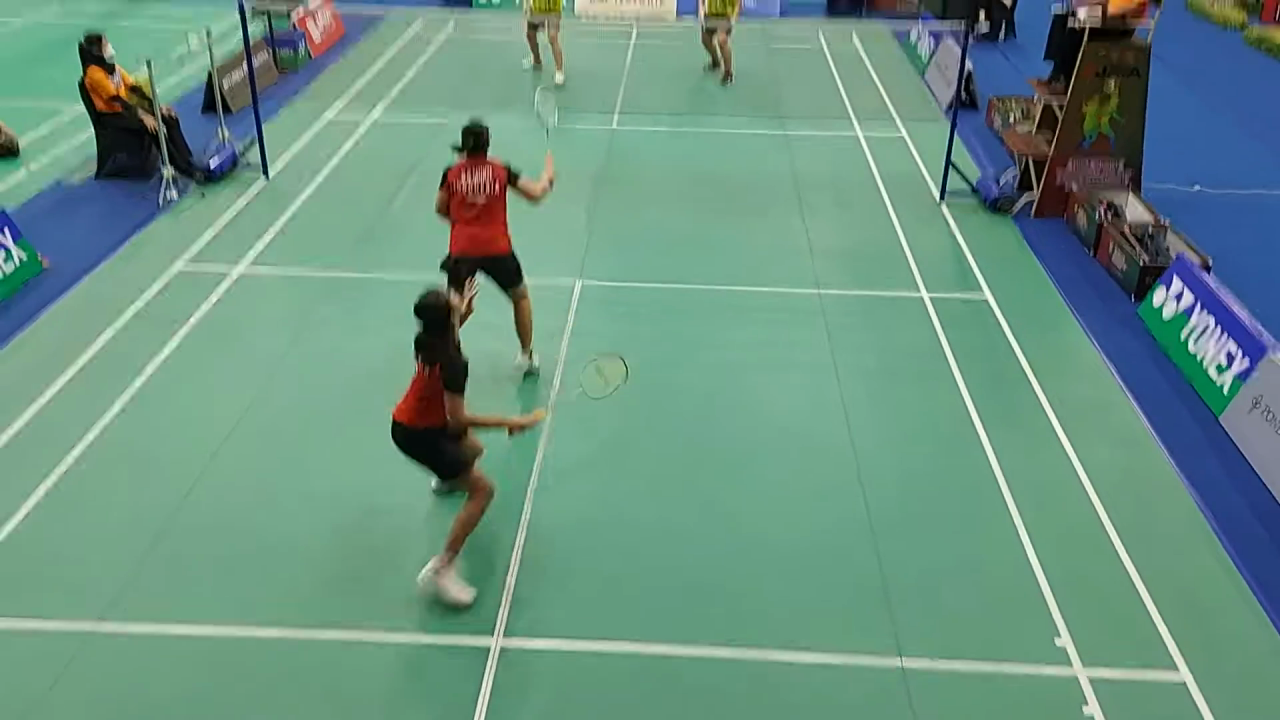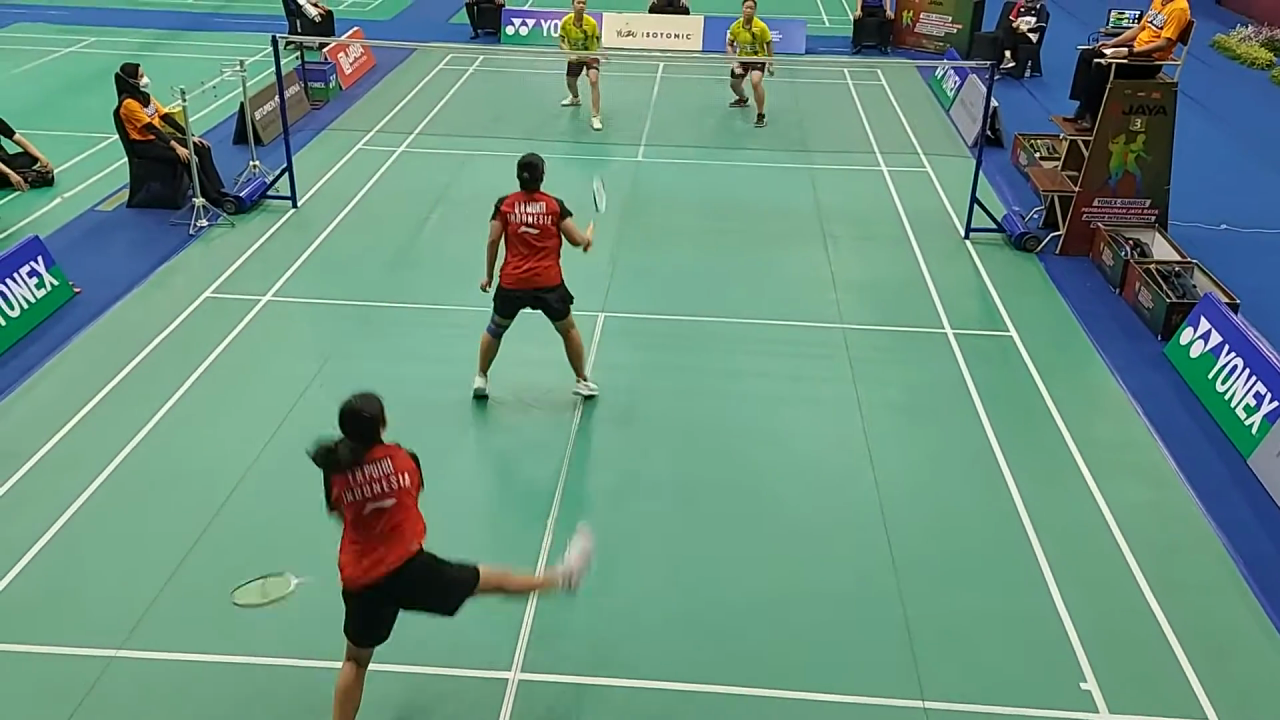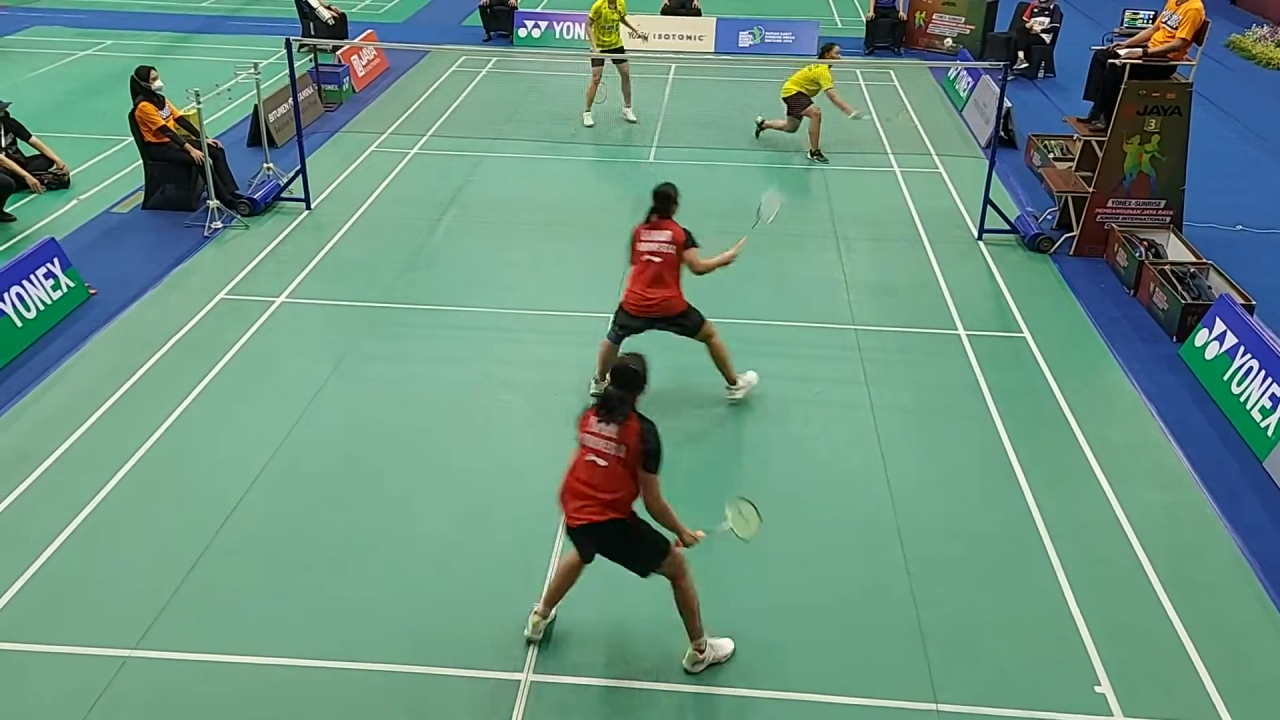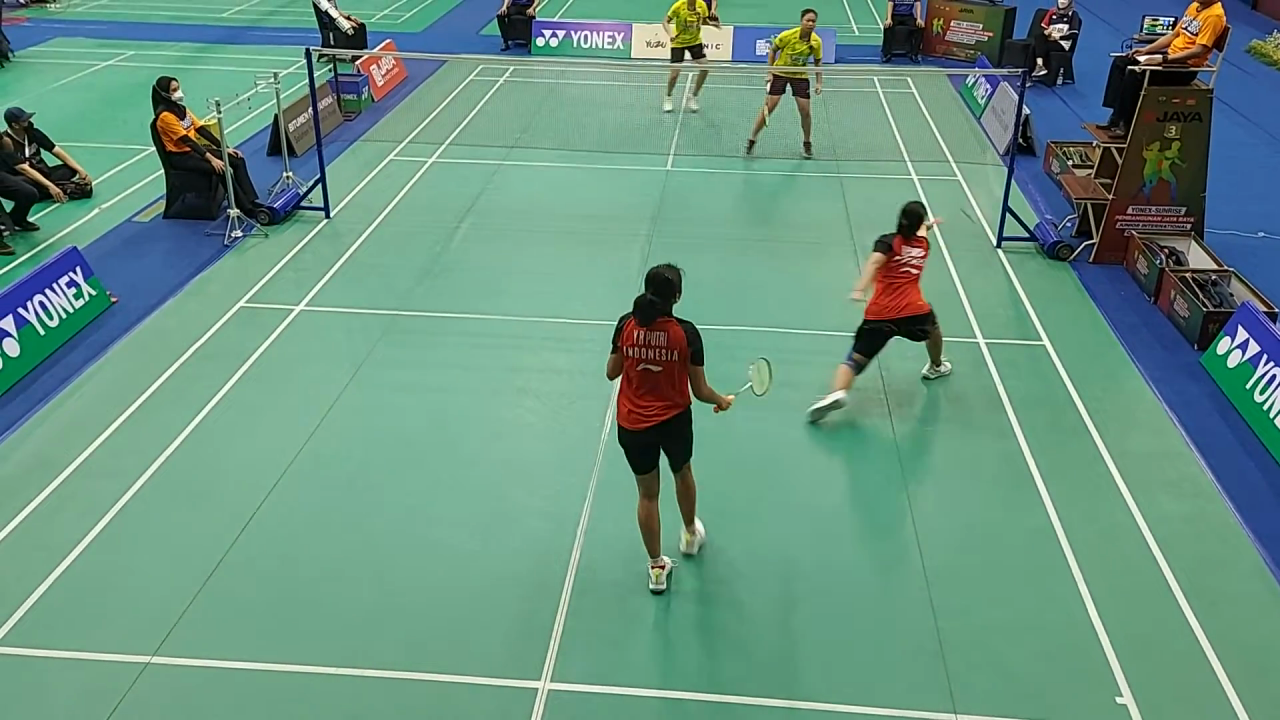
dt=0.7s
person 1, frame 1
left shoulder: (433, 338)
right shoulder: (451, 360)
right elbow: (458, 419)
left wrist: (464, 313)
right wrist: (509, 423)
left hip: (411, 424)
right hip: (419, 435)
left knee: (472, 449)
right knee: (482, 492)
left ankle: (452, 477)
right ankle: (440, 569)
person 1, frame 2
left shoulder: (335, 475)
right shoulder: (404, 459)
left hip: (361, 585)
right hip: (409, 569)
left knee: (356, 660)
right knee: (491, 580)
right ankle: (559, 579)
person 1, frame 3
left shoulder: (590, 415)
right shoulder: (643, 431)
right elbow: (653, 503)
right wrist: (685, 535)
left hip: (575, 520)
right hip: (612, 526)
left knee: (584, 554)
right knee: (678, 567)
left ankle: (539, 618)
right ankle: (700, 650)
person 1, frame 4
left shoulder: (626, 324)
right shoulder: (686, 333)
left elbow: (611, 373)
right elbow: (700, 391)
right wrist: (721, 401)
left hip: (631, 424)
right hip: (673, 419)
left knee: (648, 494)
right knee: (683, 473)
left ankle: (656, 568)
right ankle: (690, 534)
person 2, frame 1
left shoulder: (451, 173)
right shoulder: (501, 171)
left elbow: (441, 209)
right elbow: (536, 194)
right wrist: (547, 176)
left hip: (462, 252)
right hip: (496, 251)
right knee: (521, 298)
right ankle: (526, 356)
person 2, frame 2
left shoulder: (504, 204)
right shoulder: (555, 205)
left elbow: (493, 241)
right elbow: (576, 240)
left wrist: (488, 275)
right wrist: (588, 236)
left hip: (512, 282)
right hip: (548, 282)
left knee: (495, 329)
right knee: (568, 330)
left ankle: (481, 379)
right ankle: (582, 381)
person 2, frame 3
left shoulder: (638, 231)
right shoulder: (679, 233)
right elbow: (698, 267)
right wrist: (726, 257)
left hip: (634, 306)
right hip: (670, 308)
left knee: (615, 337)
right knee: (710, 335)
left ankle: (599, 383)
right ankle: (735, 385)
person 2, frame 4
left shoulder: (888, 242)
right shoulder: (923, 244)
left elbow: (874, 263)
left wrist: (860, 288)
right wrist: (927, 227)
left hip: (879, 316)
right hip: (915, 312)
left knee: (854, 363)
right knee: (932, 328)
left ankle: (836, 394)
right ankle: (936, 367)
